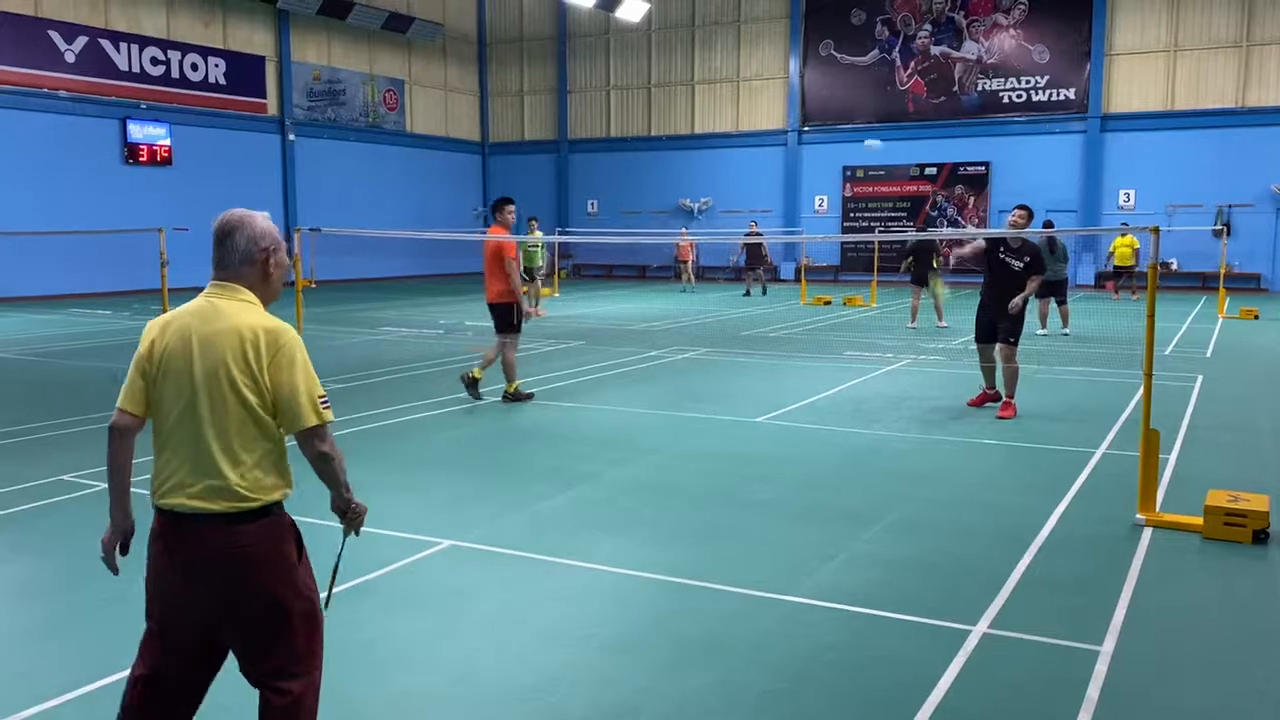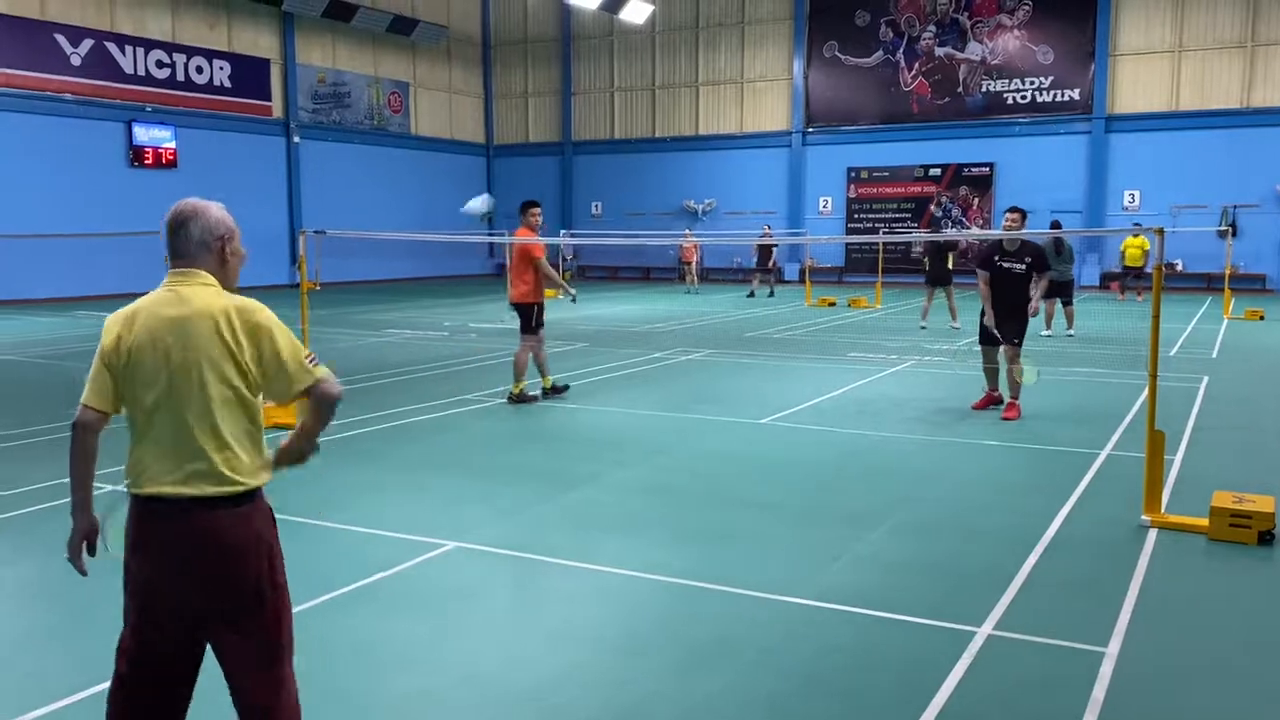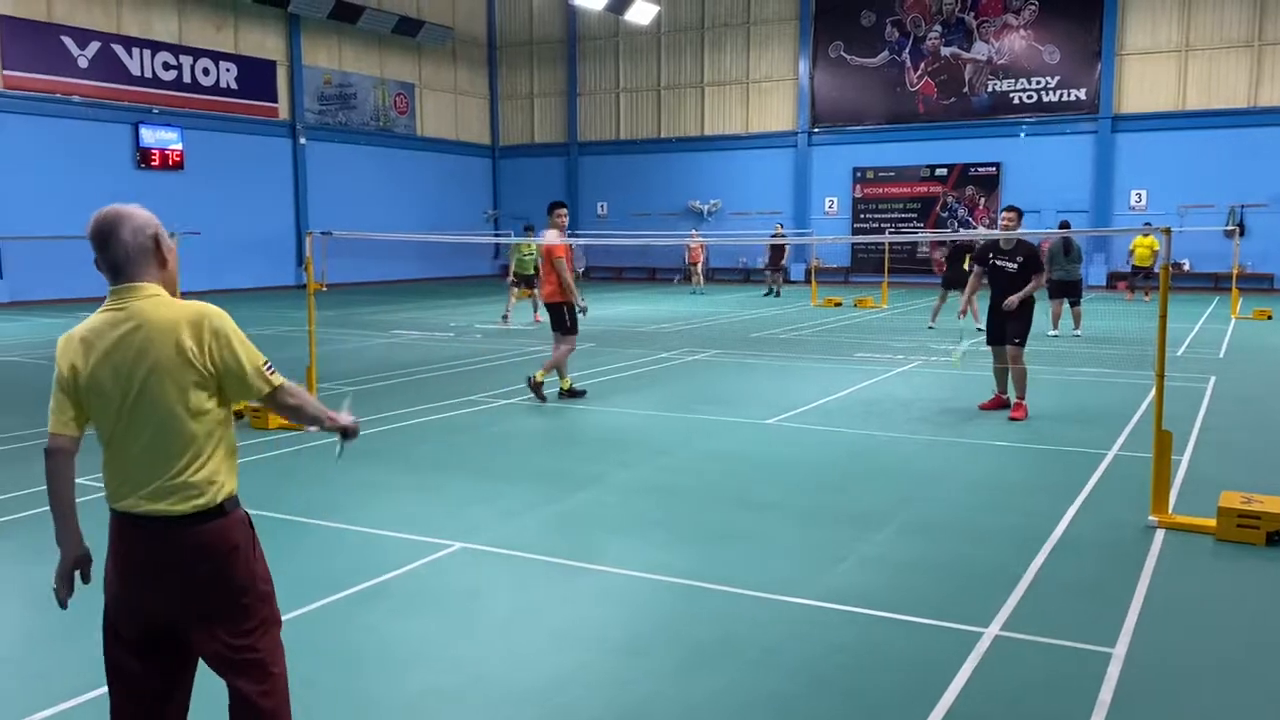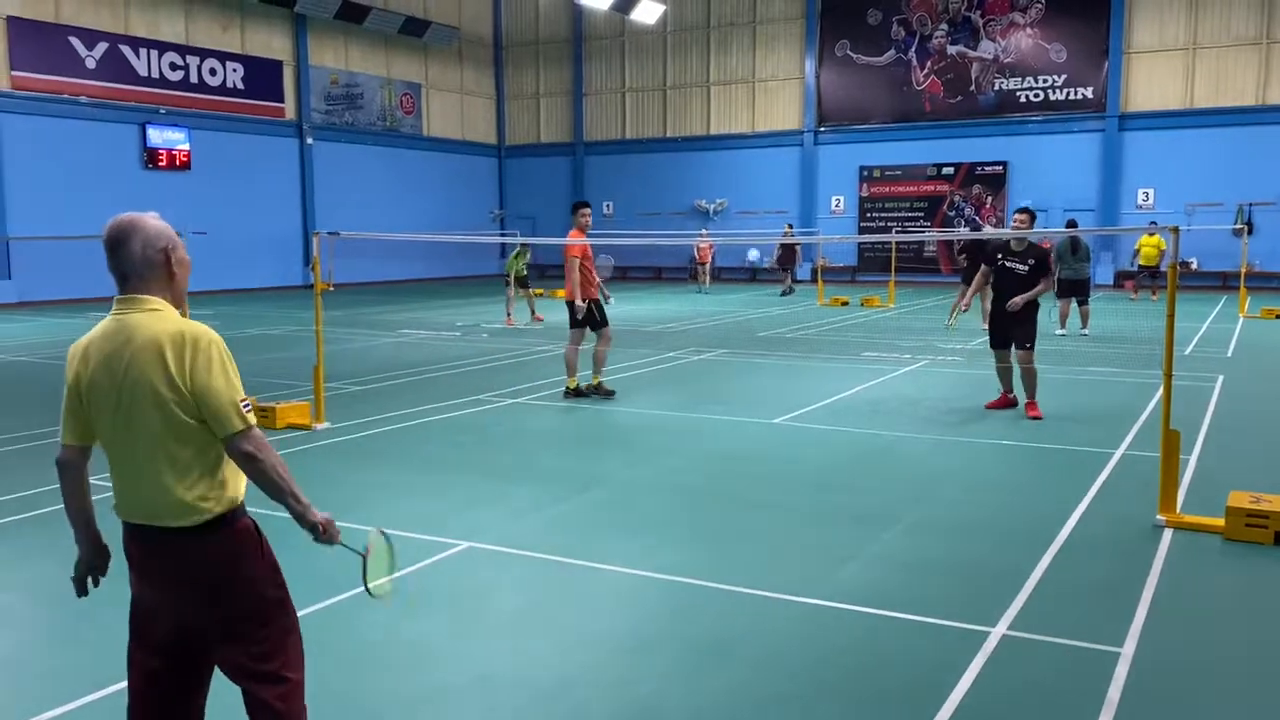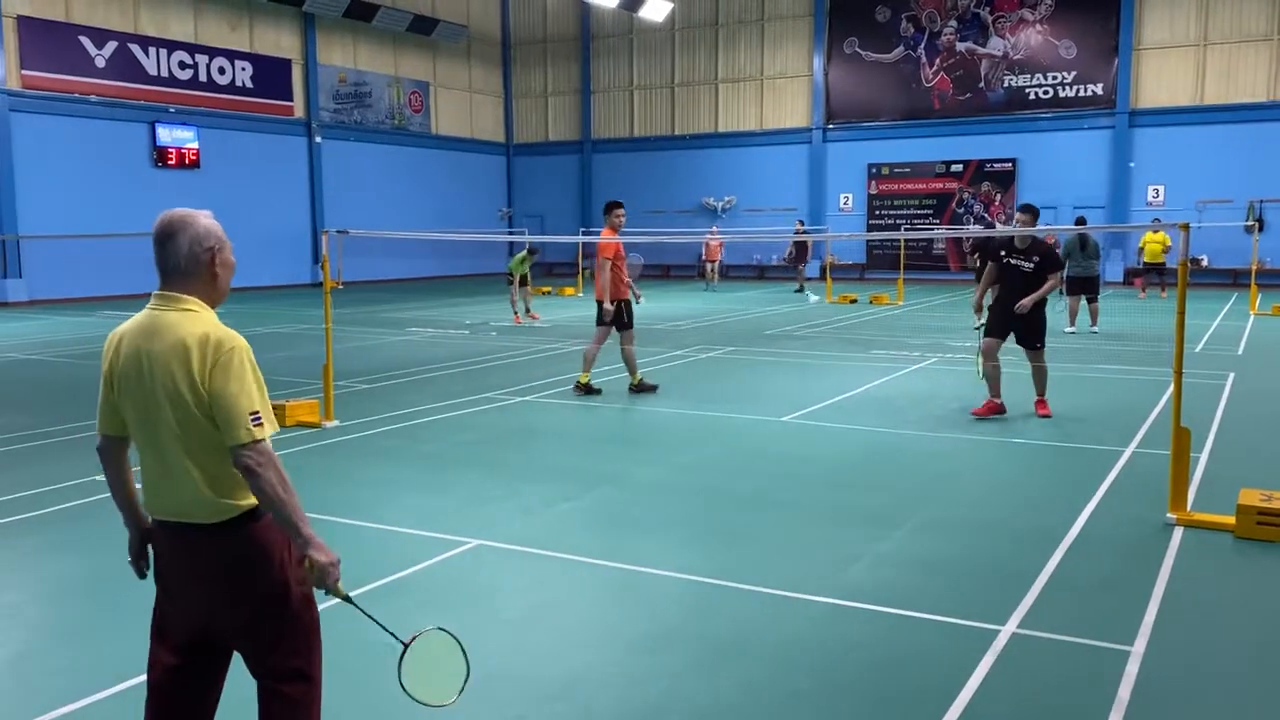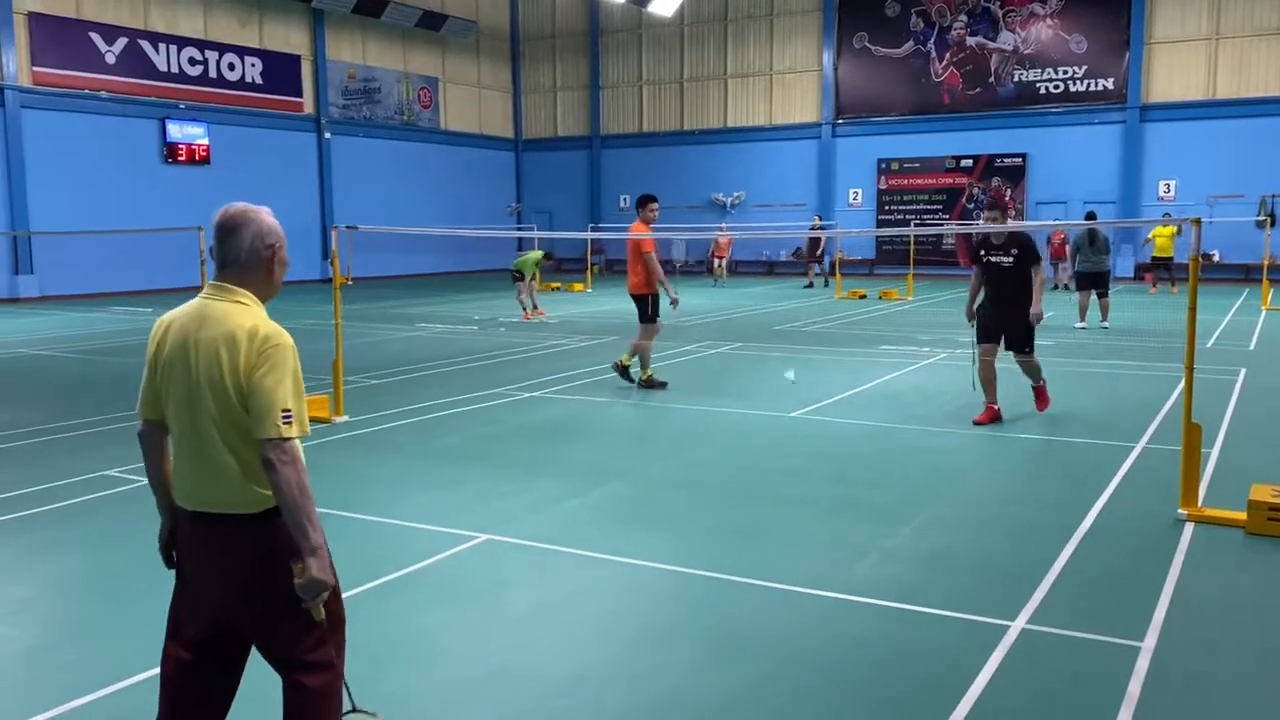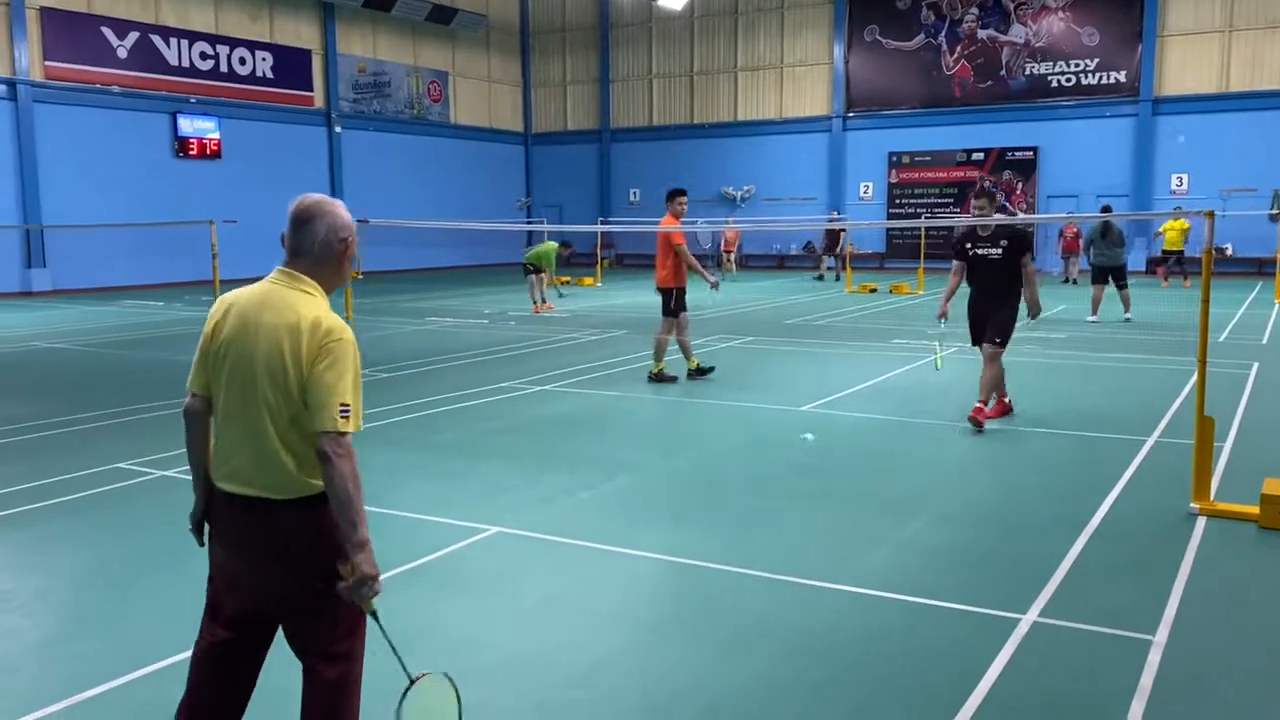
dt=0.3s
person 1, frame 1
left shoulder: (161, 329)
right shoulder: (272, 336)
left elbow: (121, 428)
right elbow: (317, 443)
left wrist: (119, 516)
right wrist: (344, 498)
left hip: (173, 528)
right hip: (249, 533)
left knee: (163, 667)
right knee: (290, 665)
person 1, frame 2
left shoulder: (123, 322)
right shoulder: (242, 314)
left elbow: (86, 423)
right elbow: (325, 393)
left wrist: (82, 512)
right wrist: (302, 442)
left hip: (150, 519)
right hip: (230, 518)
left knee: (147, 664)
right knee: (261, 664)
person 1, frame 3
left shoulder: (76, 344)
right shoulder: (199, 322)
left elbow: (59, 451)
right elbow: (275, 393)
left wrist: (70, 542)
right wrist: (334, 421)
left hip: (132, 535)
right hip: (208, 531)
right knee: (256, 663)
person 1, frame 4
left shoulder: (84, 352)
right shoulder: (191, 340)
left elbow: (69, 460)
right elbow: (245, 446)
left wrist: (88, 542)
right wrist: (304, 511)
left hip: (144, 541)
right hip: (214, 540)
left knee: (161, 677)
right knee: (273, 667)
person 1, frame 5
left shoulder: (121, 341)
right shoulder: (218, 342)
left elbow: (110, 446)
right elbow: (253, 458)
left wrist: (136, 524)
right wrist: (308, 542)
left hip: (172, 536)
right hip: (238, 537)
left knee: (180, 667)
right knee: (290, 663)
person 1, frame 6
left shoulder: (168, 327)
right shoulder: (265, 337)
left elbow: (150, 432)
right elbow: (277, 455)
left wrist: (169, 514)
right wrist: (314, 551)
left hip: (197, 527)
right hip: (264, 530)
left knee: (195, 658)
right knee: (313, 651)
person 1, frame 7
left shoulder: (227, 307)
right shoulder: (327, 331)
left elbow: (195, 411)
right elbow: (332, 449)
left wrist: (204, 493)
right wrist: (358, 546)
left hip: (232, 507)
right hip: (303, 515)
left knee: (224, 637)
right knee: (330, 647)
person 2, frame 1
left shoulder: (1033, 252)
right shoulder: (995, 241)
left elbow: (1035, 281)
right elbow: (977, 246)
left wrist: (1021, 297)
right wrist: (962, 251)
left hip: (1011, 310)
right hip: (987, 306)
left knee: (1007, 353)
right knee: (984, 350)
left ankle: (1008, 402)
right ankle: (991, 391)
person 2, frame 2
left shoulder: (1034, 251)
right shoulder: (990, 250)
left elbow: (1043, 278)
right elbow: (983, 283)
left wrist: (1036, 299)
right wrist: (988, 312)
left hip: (1018, 312)
right hip: (993, 311)
left knee: (1012, 355)
right knee: (987, 353)
left ankle: (1013, 403)
right ankle: (993, 394)
person 2, frame 3
left shoulder: (1028, 250)
right shoulder: (988, 248)
left elbow: (1038, 281)
right elbow: (976, 275)
left wrist: (1019, 296)
right wrist: (966, 300)
left hip: (1020, 310)
right hip: (997, 308)
left knee: (1014, 354)
right knee: (998, 354)
left ankle: (1020, 403)
right ankle: (1002, 397)
person 2, frame 4
left shoulder: (1039, 254)
right shoulder: (996, 249)
left elbow: (1047, 284)
right elbow: (983, 275)
left wrist: (1024, 298)
right wrist: (969, 297)
left hip: (1025, 313)
right hip: (999, 310)
left knee: (1025, 358)
right knee: (1000, 356)
left ankle: (1031, 402)
right ankle: (1008, 396)
person 2, frame 5
left shoulder: (1043, 250)
right shoulder: (1000, 245)
left elbow: (1055, 280)
right elbow: (990, 271)
left wrist: (1031, 299)
right wrist: (979, 297)
left hip: (1030, 310)
right hip: (1001, 306)
left knee: (1035, 357)
right knee: (988, 349)
left ankle: (1041, 400)
right ankle: (995, 401)
person 2, frame 6
left shoulder: (1022, 241)
right shoulder: (980, 245)
left elbow: (1038, 273)
left wrist: (1037, 304)
right wrist: (970, 305)
left hip: (1019, 310)
right hip: (990, 307)
left knee: (1024, 359)
right knee: (985, 355)
left ankle: (1039, 385)
right ankle: (992, 407)
person 2, frame 7
left shoulder: (1011, 234)
right shoulder: (964, 238)
left elbow: (1027, 266)
right elbow: (956, 274)
left wrist: (1033, 298)
right wrist: (944, 303)
left hip: (1005, 304)
right hip: (978, 304)
left knee: (991, 354)
right knee: (988, 356)
left ankle: (980, 409)
right ankle: (1002, 400)
person 3, frame 1
left shoulder: (491, 236)
right shoulder: (506, 239)
right elbow: (512, 274)
right wrist: (524, 303)
left hip: (494, 297)
right hip: (508, 299)
left knee: (503, 343)
right knee: (511, 345)
left ankle: (473, 375)
right ankle: (512, 390)
person 3, frame 2
left shoulder: (520, 237)
right shoulder: (530, 239)
right elbow: (546, 270)
right wrist: (567, 289)
left hip: (522, 297)
right hip: (530, 299)
left knee: (538, 341)
right knee: (527, 345)
left ankle: (548, 385)
right ankle: (516, 391)
person 3, frame 3
left shoulder: (554, 238)
right shoulder: (556, 239)
right elbow: (564, 273)
right wrist: (577, 299)
left hip: (554, 298)
right hip: (560, 299)
left knee: (562, 343)
right knee: (569, 344)
left ankle: (565, 386)
right ankle: (537, 379)
person 3, frame 4
left shoulder: (581, 238)
right shoulder: (575, 239)
right elbow: (574, 270)
left wrist: (603, 290)
right wrist: (578, 298)
left hip: (581, 297)
right hip: (585, 297)
left knee: (575, 341)
right knee: (605, 336)
left ankle: (572, 386)
right ankle: (596, 383)
person 3, frame 5
left shoulder: (610, 237)
right shoulder: (609, 239)
right elbow: (605, 272)
left wrist: (633, 289)
right wrist: (608, 301)
left hip: (606, 297)
right hip: (615, 298)
left knee: (599, 339)
right knee: (627, 339)
left ankle: (583, 381)
right ankle: (636, 382)
person 3, frame 6
left shoulder: (637, 229)
right shoulder: (643, 233)
right elbow: (653, 265)
right wrist: (669, 290)
left hip: (640, 288)
right hip: (645, 289)
left knee: (650, 330)
right knee: (648, 332)
left ankle: (624, 362)
right ankle: (646, 377)
person 3, frame 7
left shoulder: (668, 223)
right shoulder: (673, 226)
right elbow: (686, 256)
left wrist: (660, 281)
right wrist: (708, 277)
left hip: (672, 282)
right hip: (673, 283)
left knee: (682, 324)
right knee: (667, 327)
left ankle: (693, 366)
right ankle: (656, 371)
